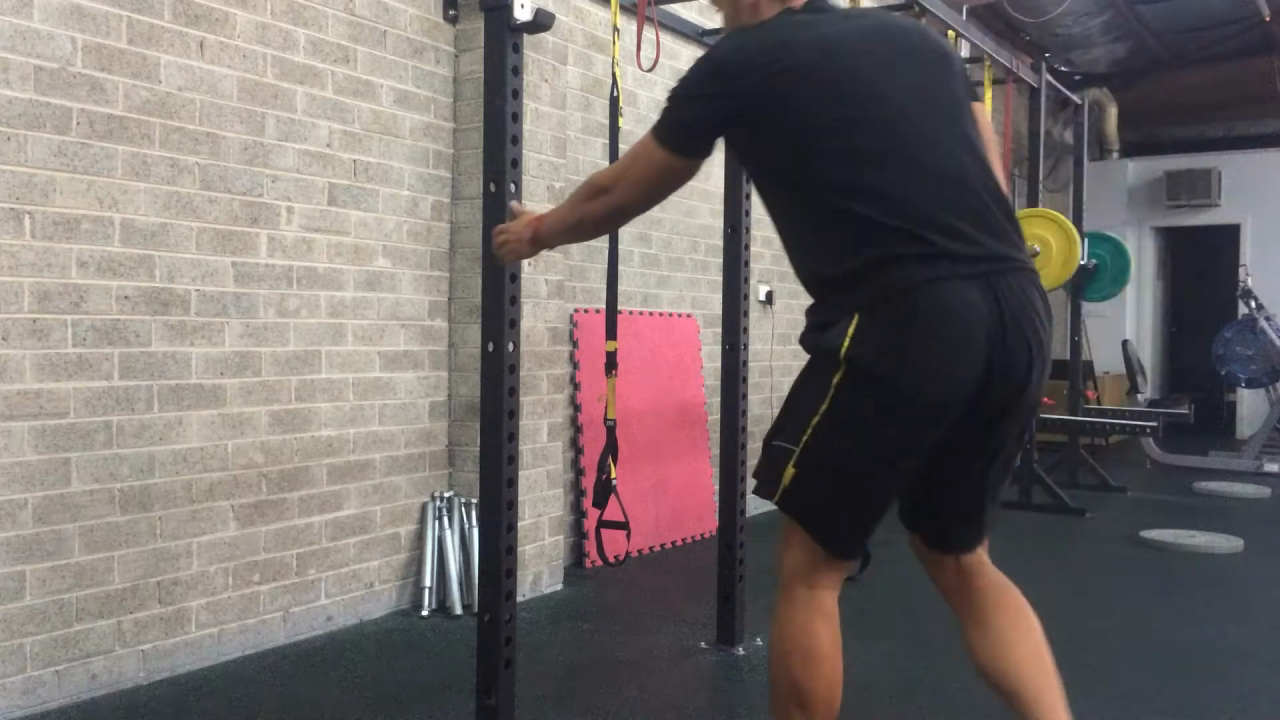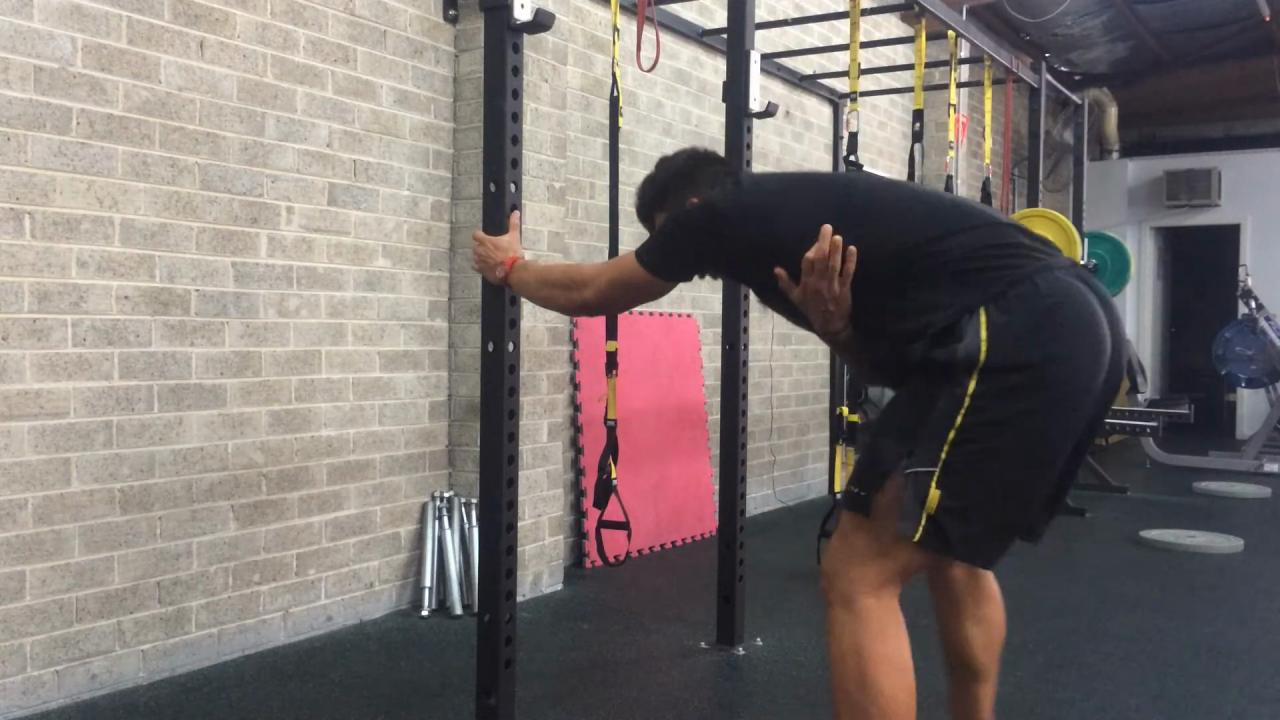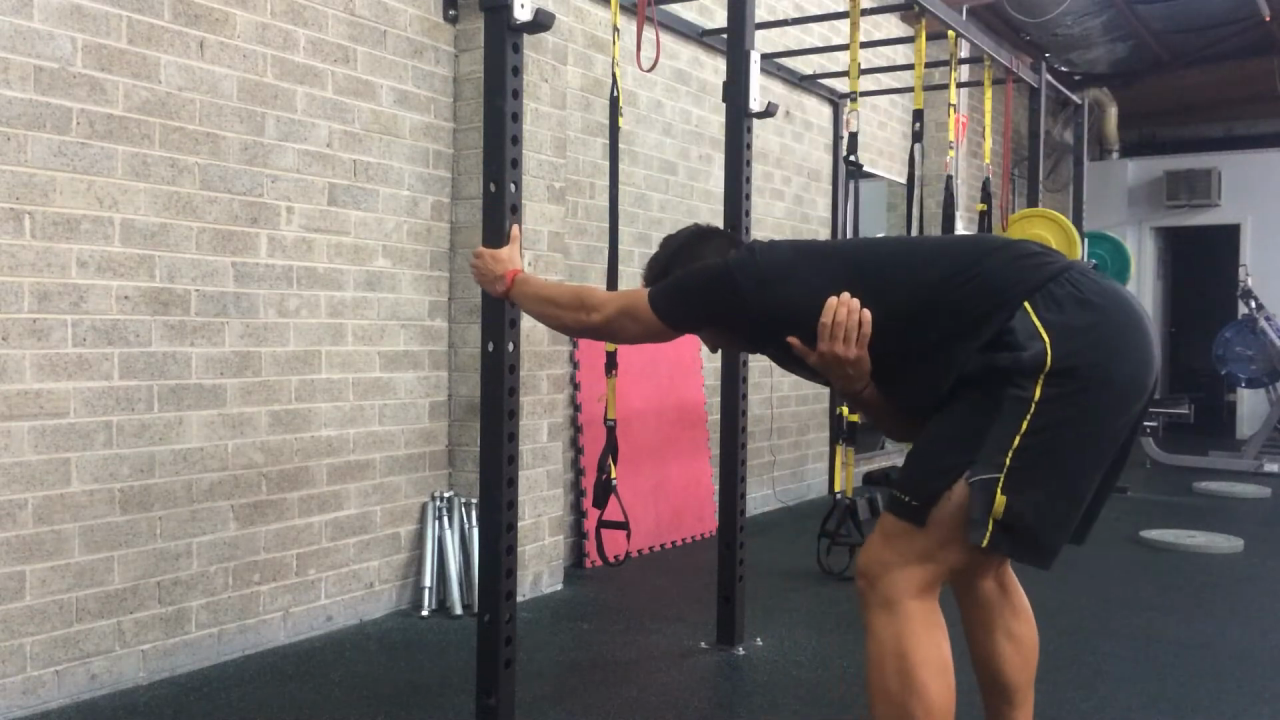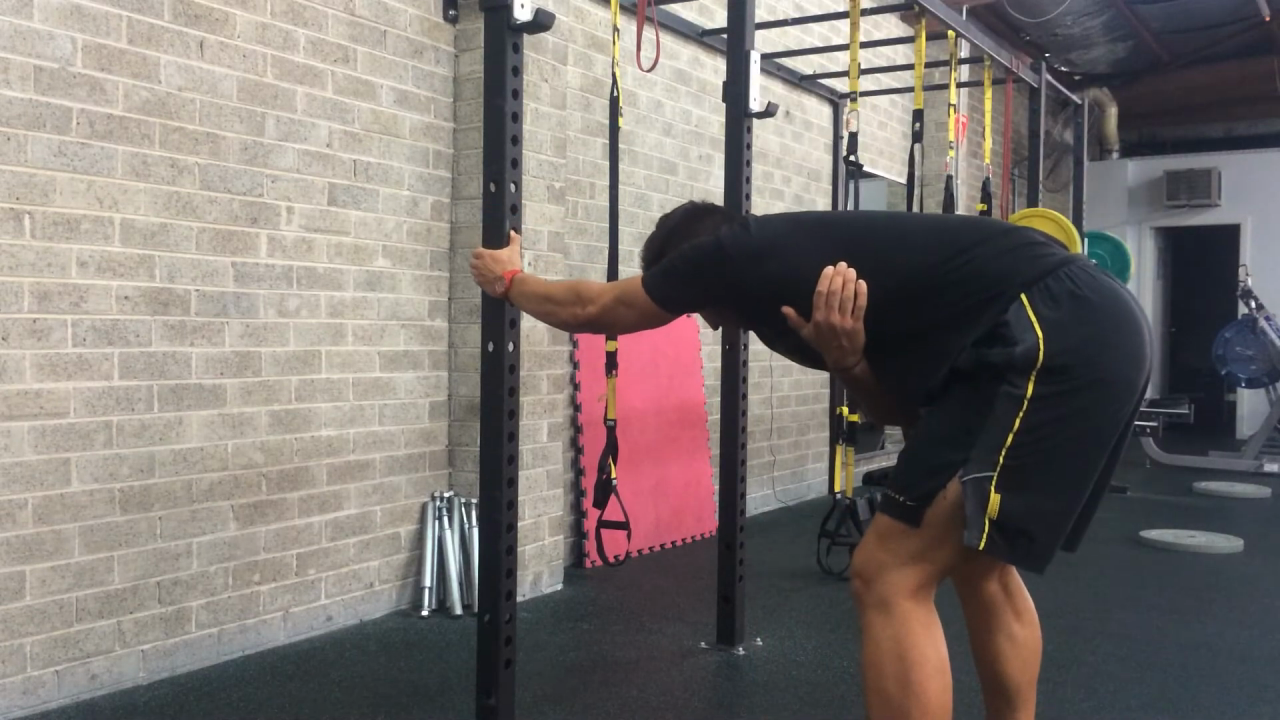
dt=1s
person 1, frame 1
left shoulder: (743, 60)
left elbow: (615, 197)
right elbow: (990, 187)
left wrist: (535, 231)
left hip: (906, 325)
right hip: (1015, 310)
left knee: (809, 571)
right knee: (957, 560)
person 1, frame 2
left shoulder: (722, 214)
right shoulder: (798, 212)
left elbow: (591, 292)
right elbow: (897, 367)
left wrist: (508, 265)
right wrist: (838, 327)
left hip: (1016, 333)
right hip: (1077, 322)
left knee: (858, 576)
right knee: (951, 550)
person 1, frame 3
left shoulder: (738, 281)
right shoulder: (806, 283)
left elbow: (596, 316)
right elbow: (918, 422)
left wrist: (509, 278)
right wrist: (856, 384)
left hip: (1059, 342)
right hip: (1101, 330)
left knee: (896, 578)
right knee: (975, 563)
person 1, frame 4
left shoulder: (730, 256)
right shoulder: (792, 260)
left elbow: (591, 310)
right elbow: (908, 408)
left wrist: (508, 280)
right wrist: (848, 362)
left hip: (1052, 337)
right hip: (1095, 325)
left knee: (890, 578)
right knee: (979, 563)
